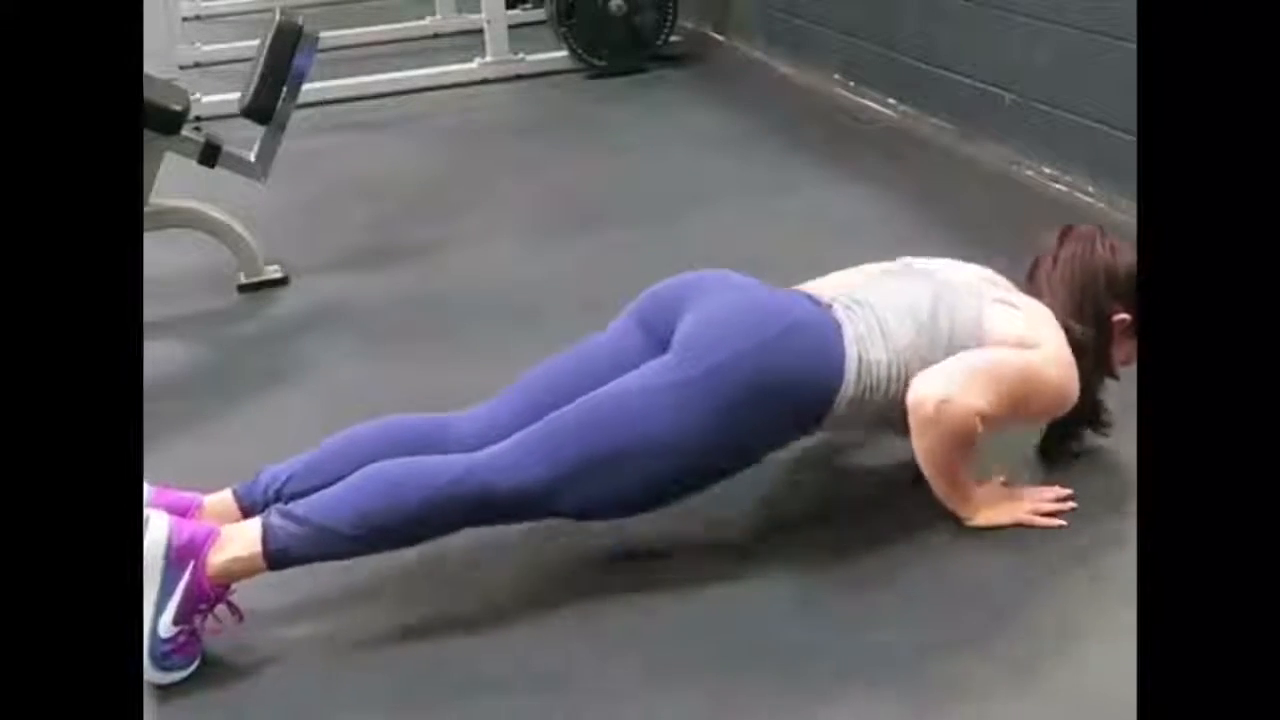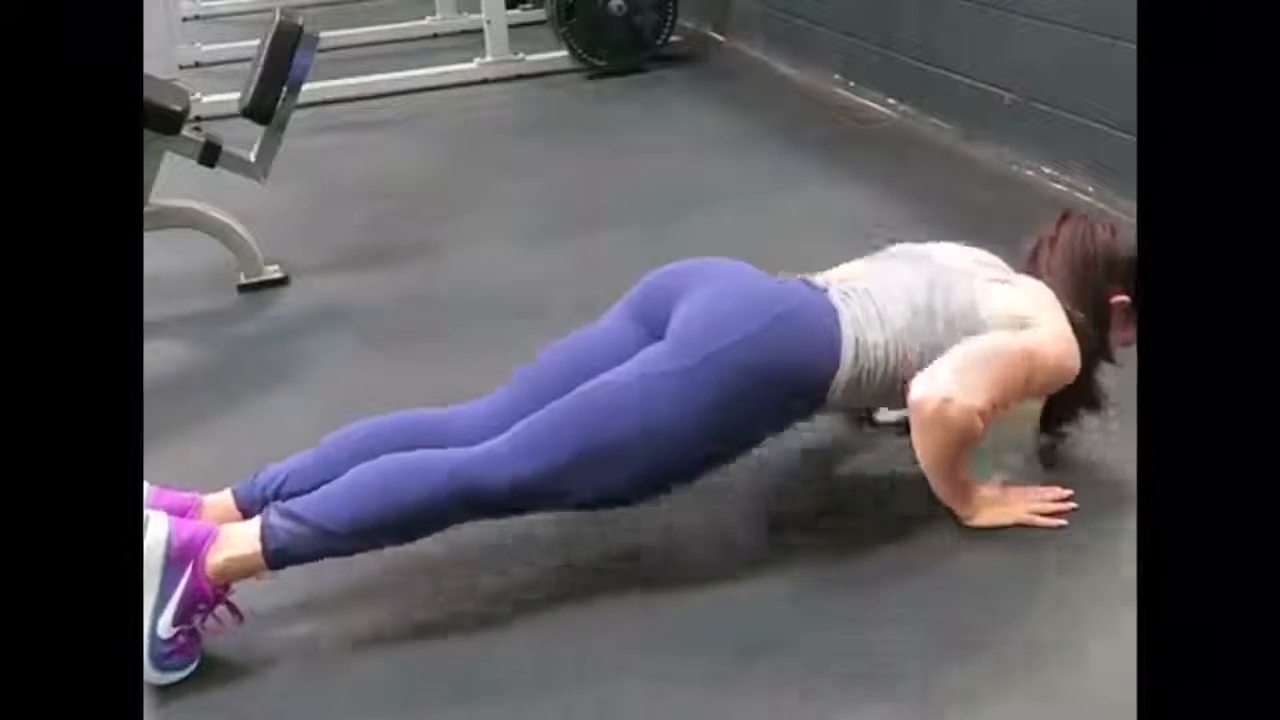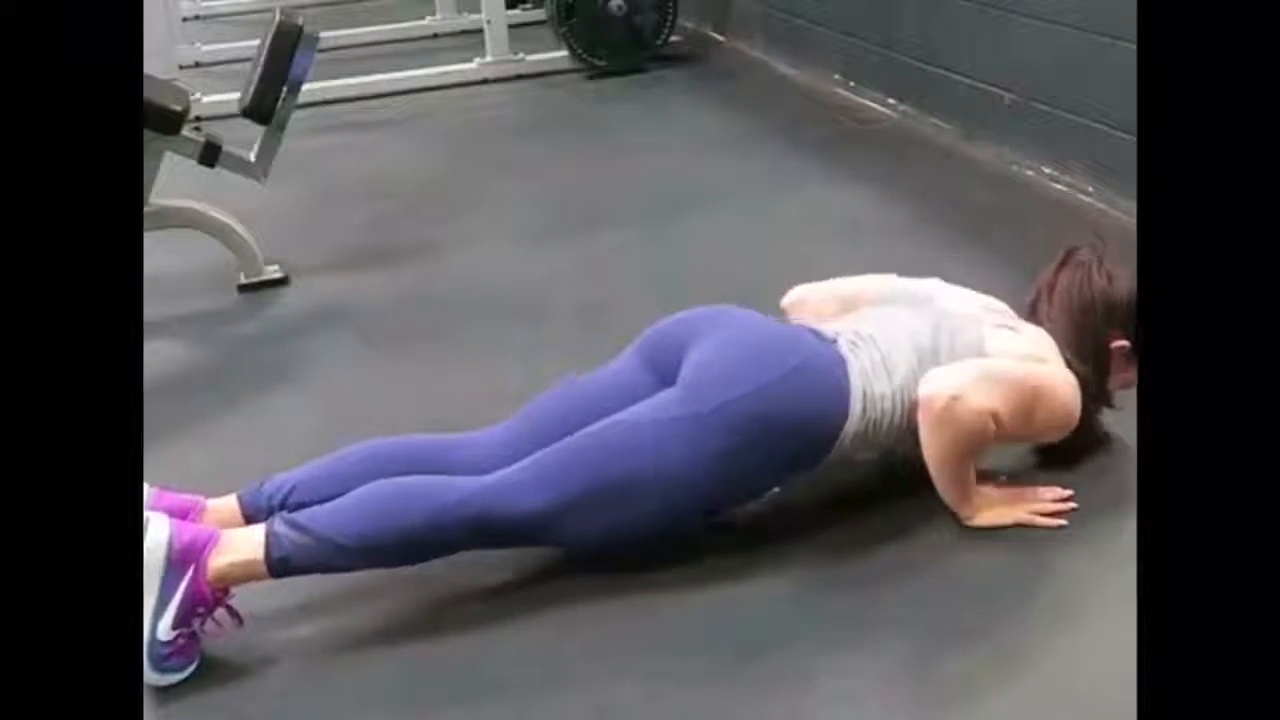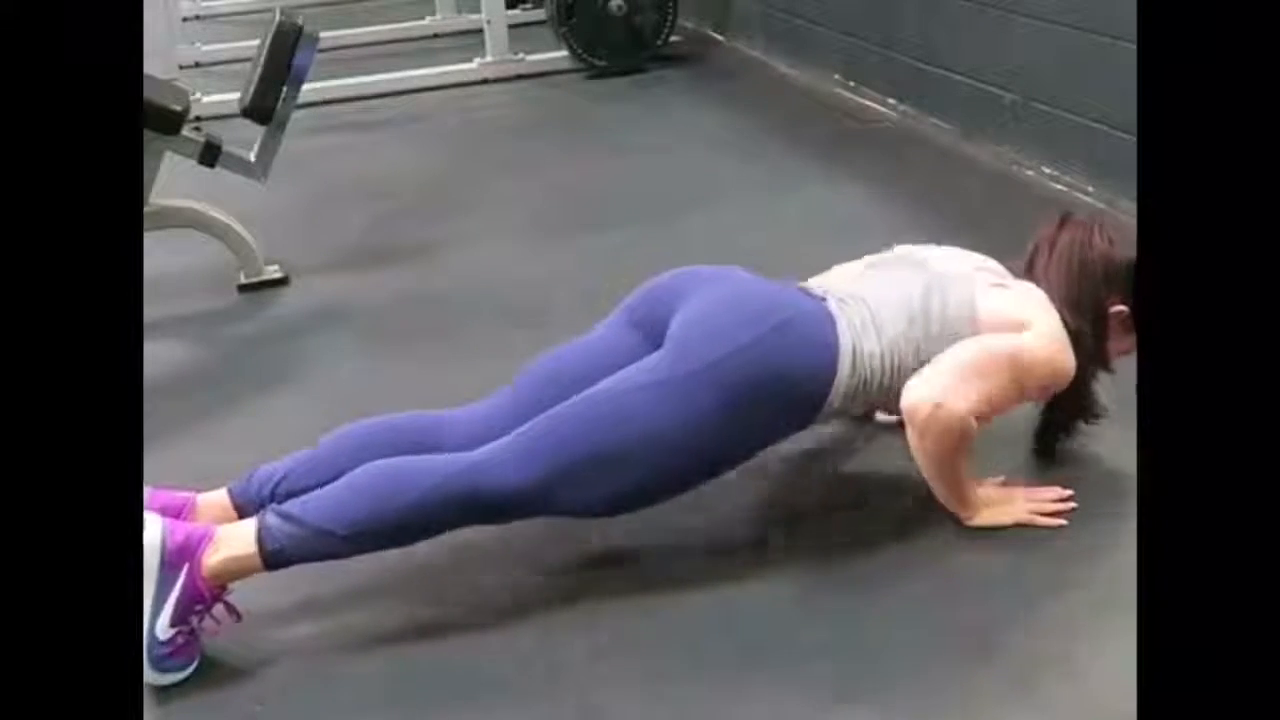
dt=0.3s
person 1, frame 1
left shoulder: (976, 280)
right shoulder: (1056, 367)
right elbow: (939, 402)
right wrist: (966, 504)
left hip: (710, 297)
right hip: (767, 366)
left knee: (472, 434)
right knee: (502, 481)
left ankle: (197, 509)
right ankle: (209, 560)
person 1, frame 2
left shoulder: (971, 260)
right shoulder: (1055, 342)
right elbow: (942, 399)
right wrist: (965, 501)
left hip: (707, 284)
right hip: (761, 353)
left knee: (468, 430)
right knee: (498, 474)
left ankle: (194, 508)
right ankle: (206, 557)
person 1, frame 3
left shoulder: (965, 298)
right shoulder: (1056, 382)
left elbow: (804, 299)
right elbow: (950, 405)
right wrist: (970, 503)
left hip: (716, 331)
right hip: (767, 399)
left knee: (476, 458)
right knee: (508, 504)
left ankle: (197, 512)
right ankle: (208, 561)
person 1, frame 4
left shoulder: (969, 268)
right shoulder: (1049, 344)
right elbow: (935, 406)
right wrist: (965, 501)
left hip: (707, 293)
right hip: (757, 364)
left knee: (466, 436)
right knee: (499, 479)
left ankle: (188, 509)
right ankle: (200, 556)
